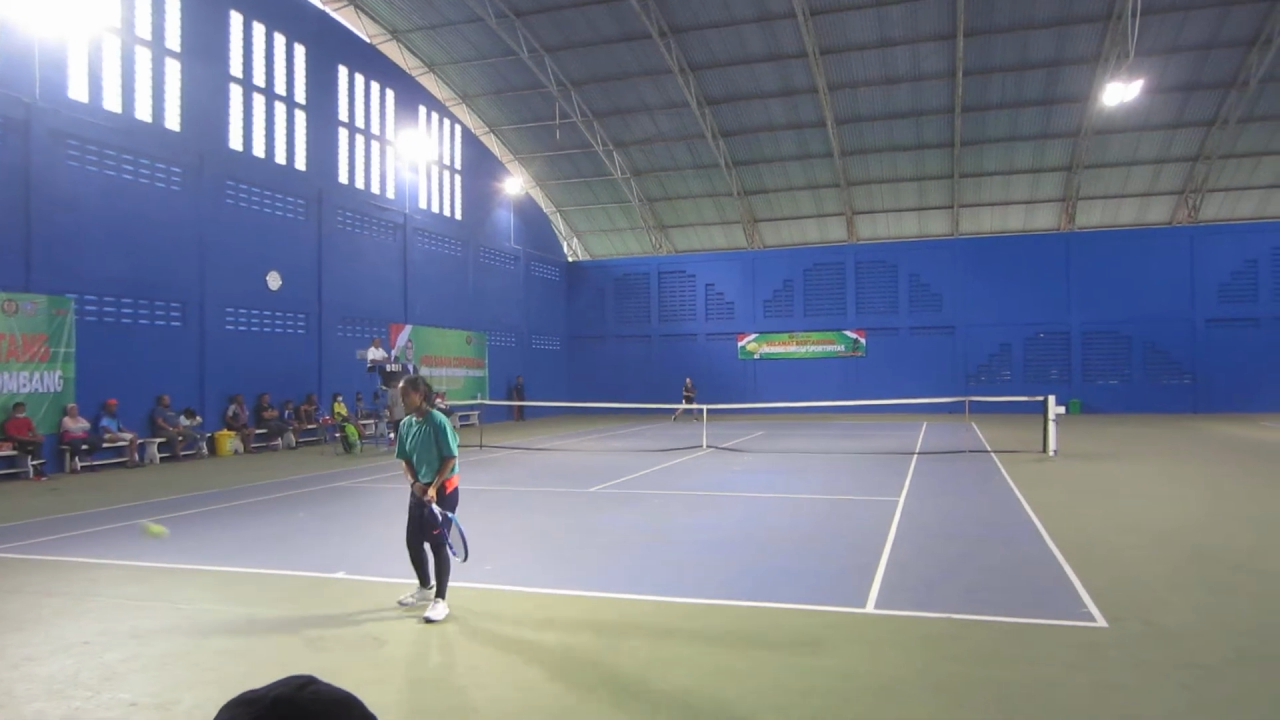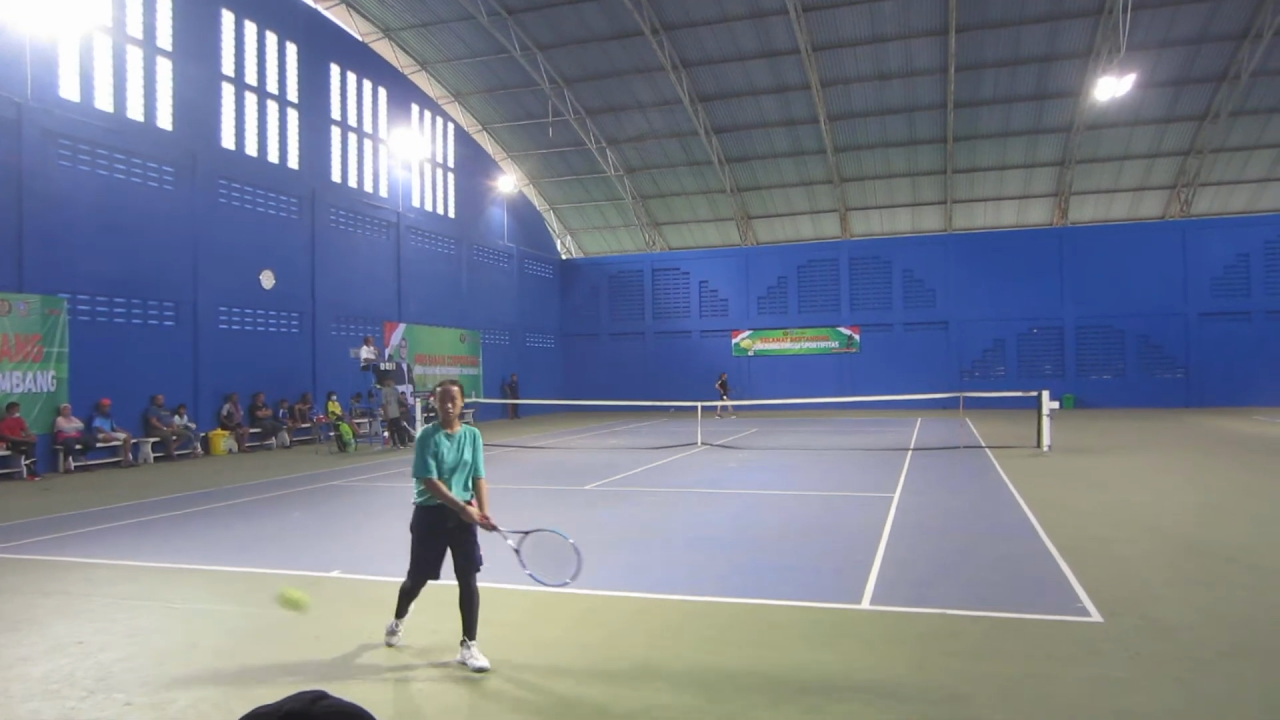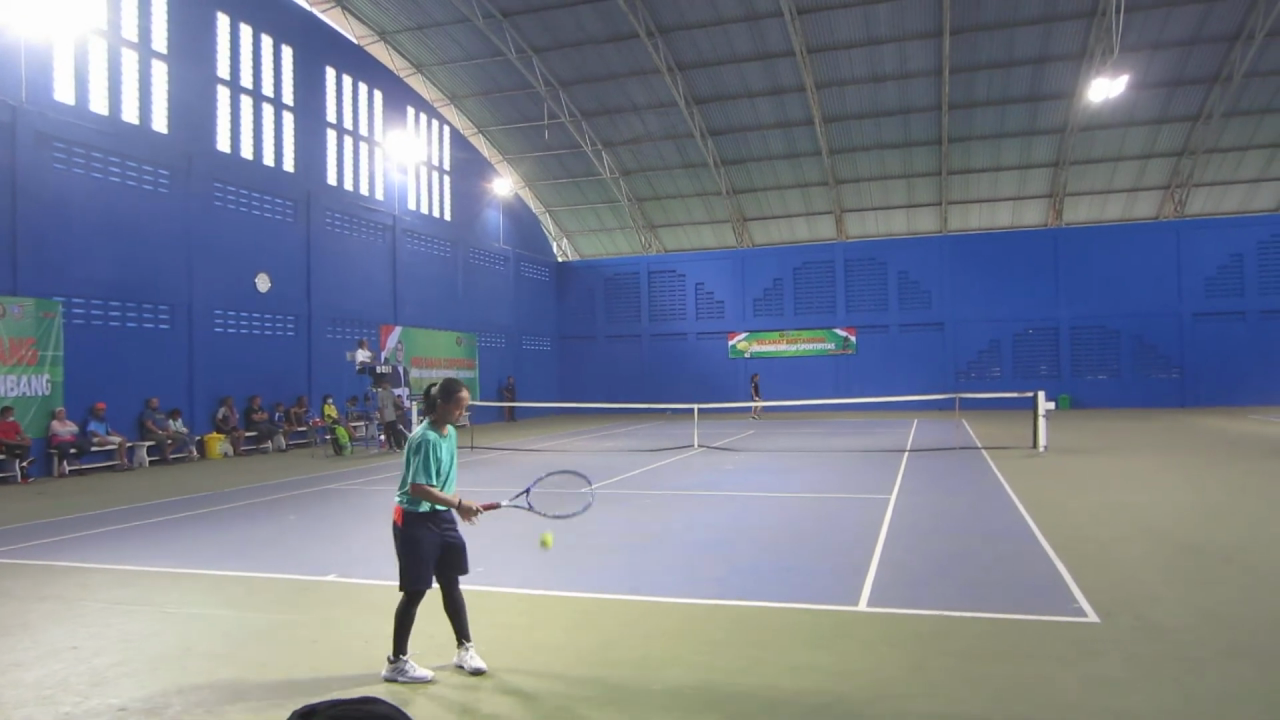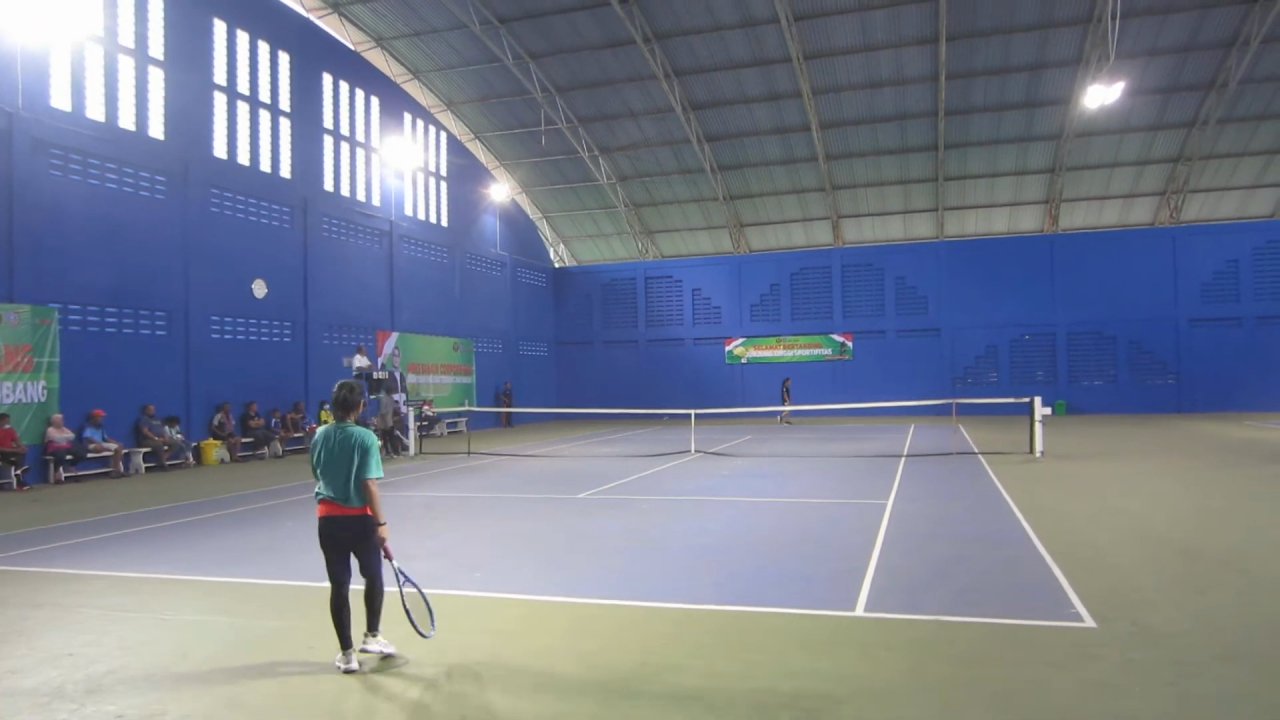
dt=1s
person 1, frame 1
left shoulder: (438, 421)
right shoulder: (405, 425)
left elbow: (451, 458)
right elbow: (406, 460)
left wrist: (434, 487)
right wrist: (415, 483)
left hip: (443, 489)
right hip: (419, 490)
left knee: (438, 544)
right knee: (412, 541)
left ankle: (440, 601)
right ankle: (425, 587)
person 1, frame 2
left shoulder: (473, 435)
right shoulder: (426, 436)
left elbow: (478, 477)
right elbow: (430, 482)
left wrist: (483, 511)
right wrist: (464, 508)
left hip: (461, 514)
right hip: (430, 514)
left knee: (468, 579)
right knee: (418, 578)
left ankle: (469, 644)
right ankle: (399, 619)
person 1, frame 3
left shoulder: (449, 434)
right shoulder: (425, 439)
right elbow: (418, 488)
left wrist: (455, 505)
right wrist: (458, 504)
left hip: (439, 518)
right hip: (415, 521)
left knee: (451, 584)
right knee: (415, 591)
left ankle: (465, 649)
right ankle: (397, 662)
person 1, frame 4
left shoulder: (321, 435)
right shoulder: (365, 437)
left elbow: (318, 474)
right elbow: (370, 485)
right wrist: (380, 523)
left hip: (329, 517)
right hip: (359, 517)
left knee: (339, 584)
right knee: (374, 577)
left ankle: (347, 653)
right ankle: (372, 636)
